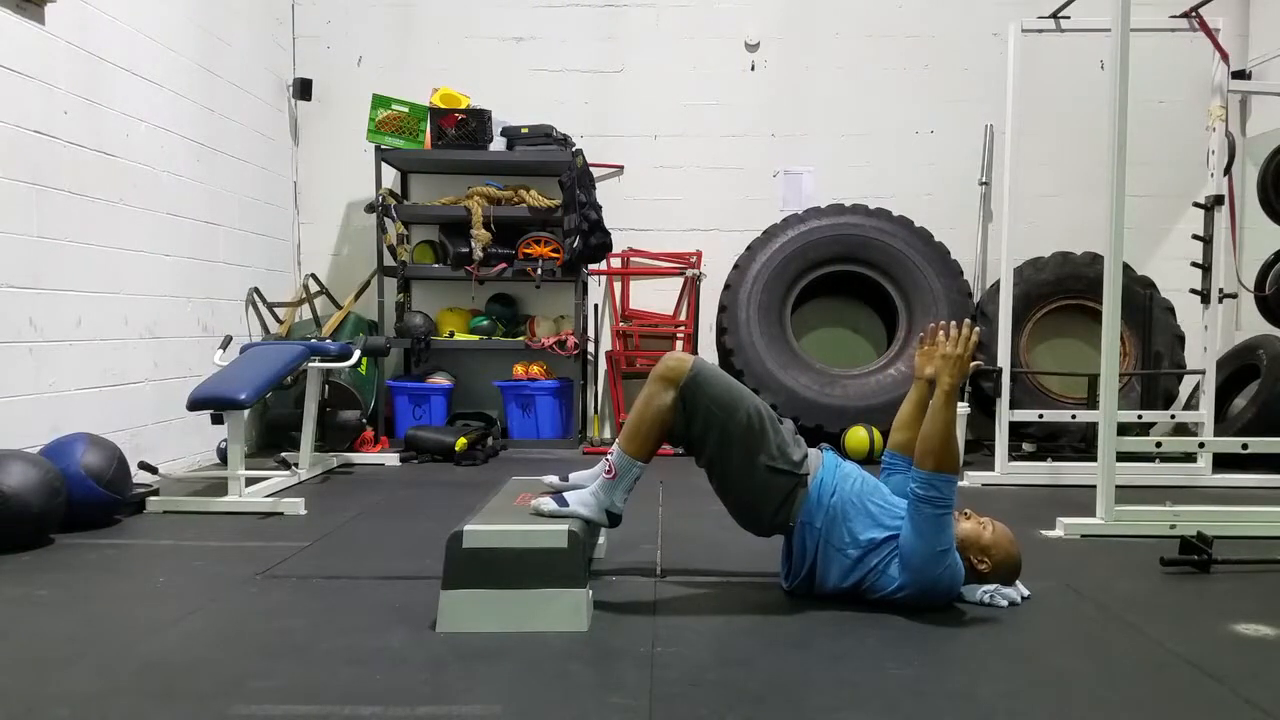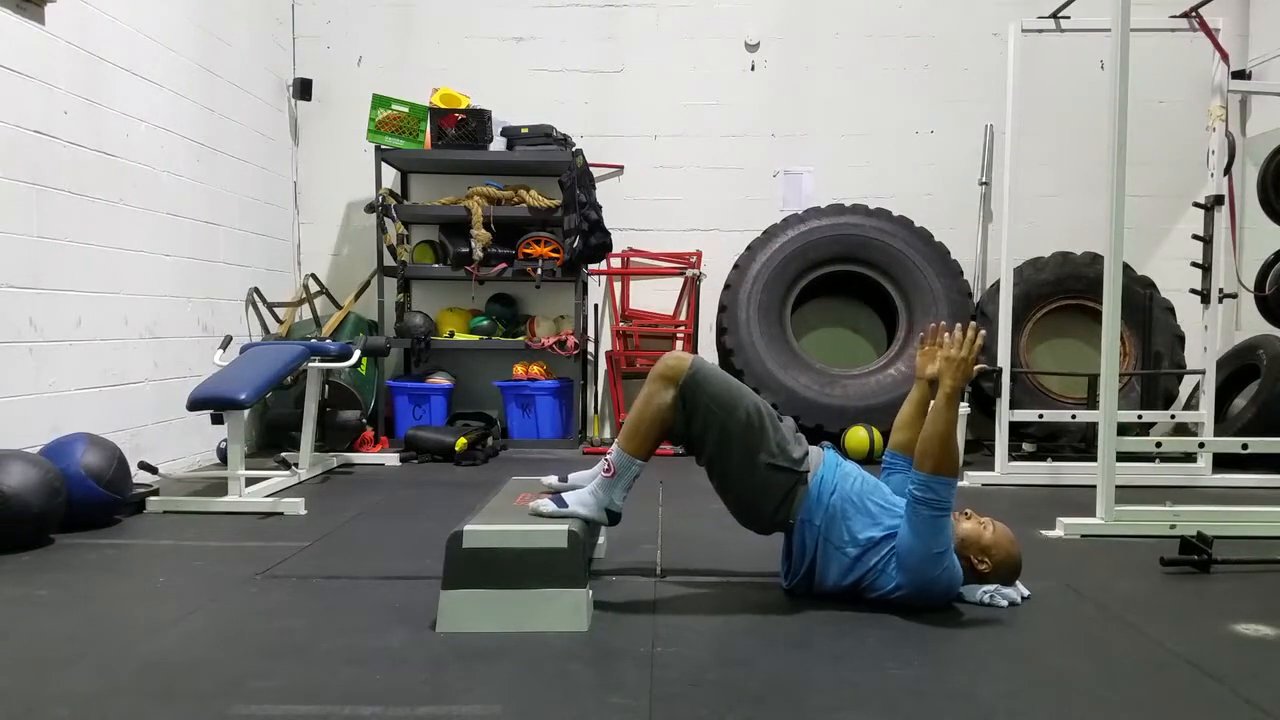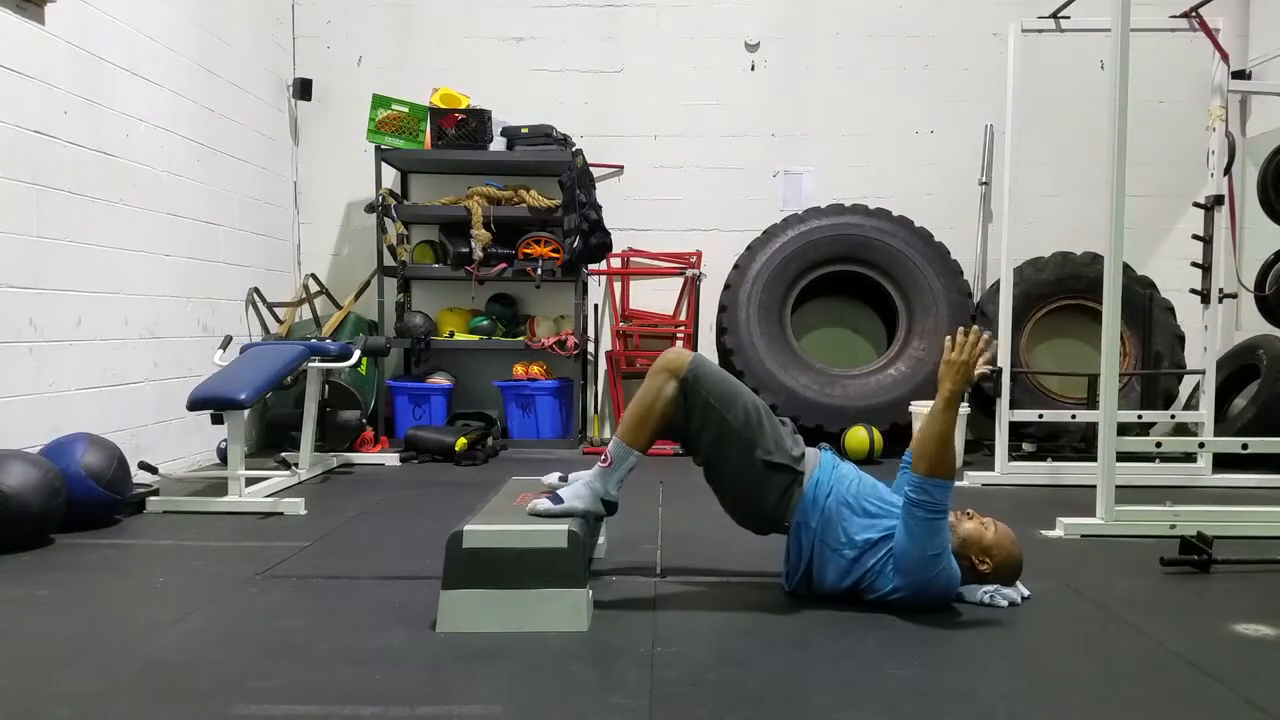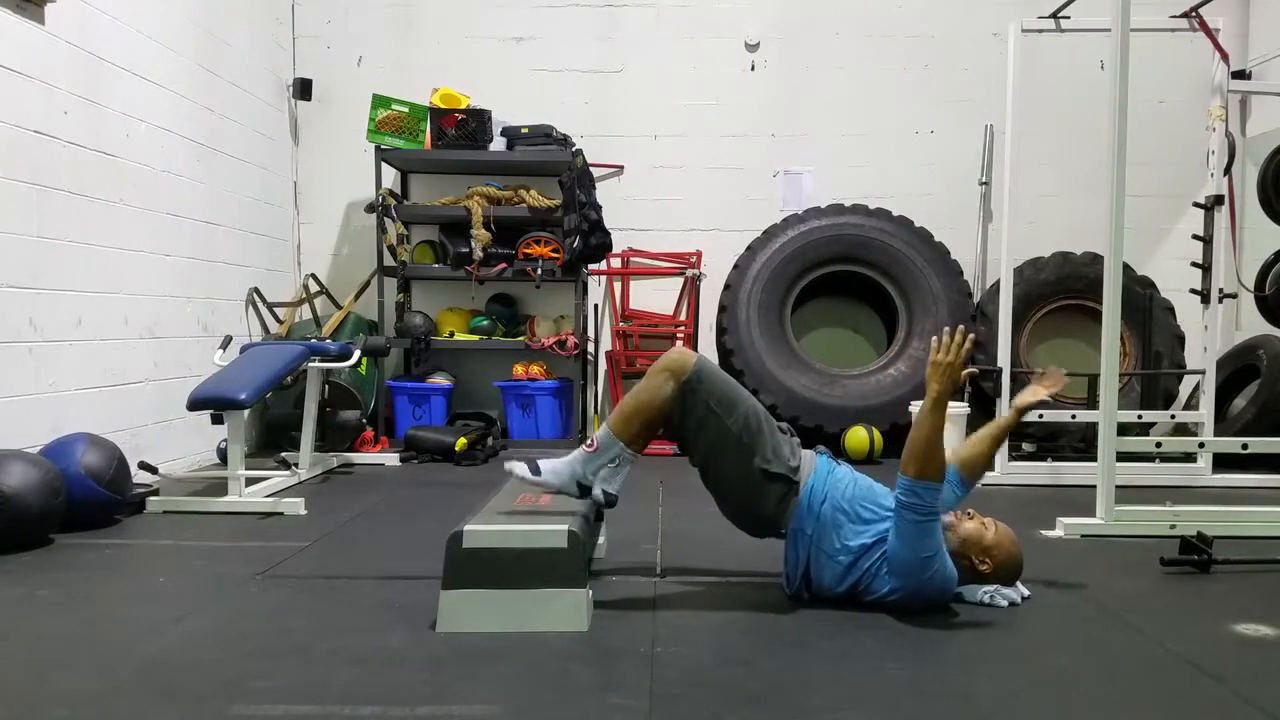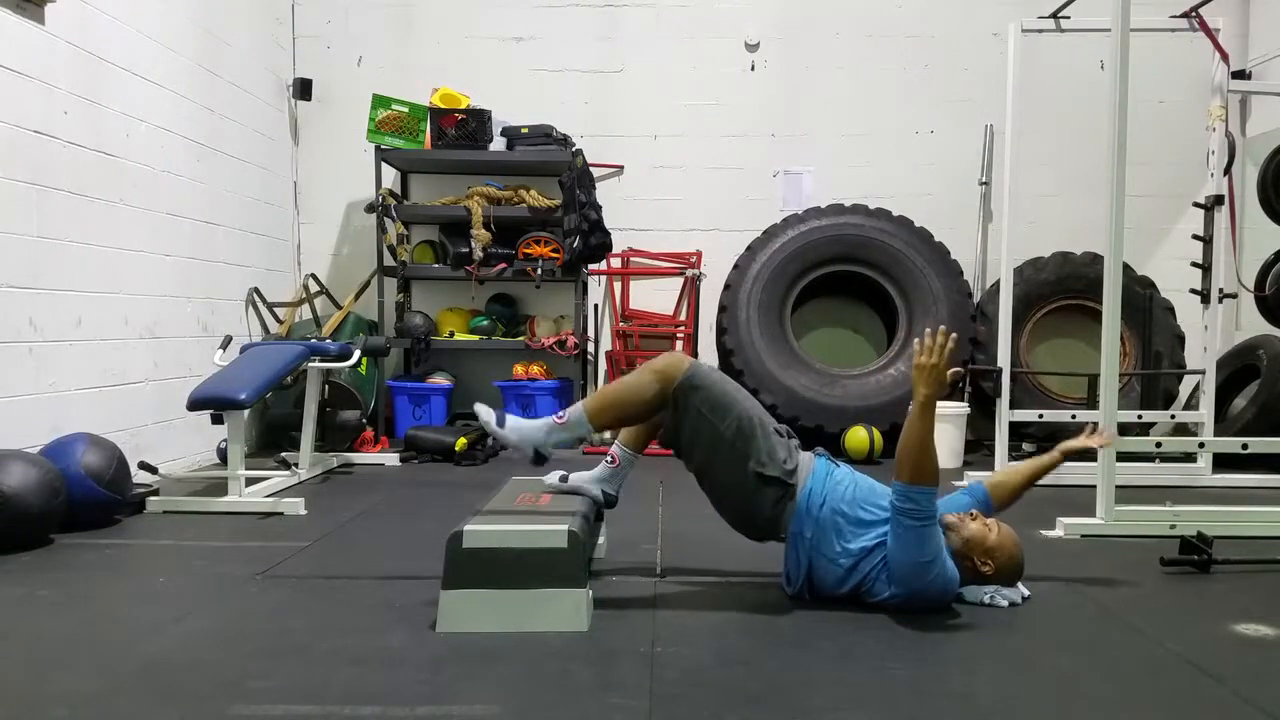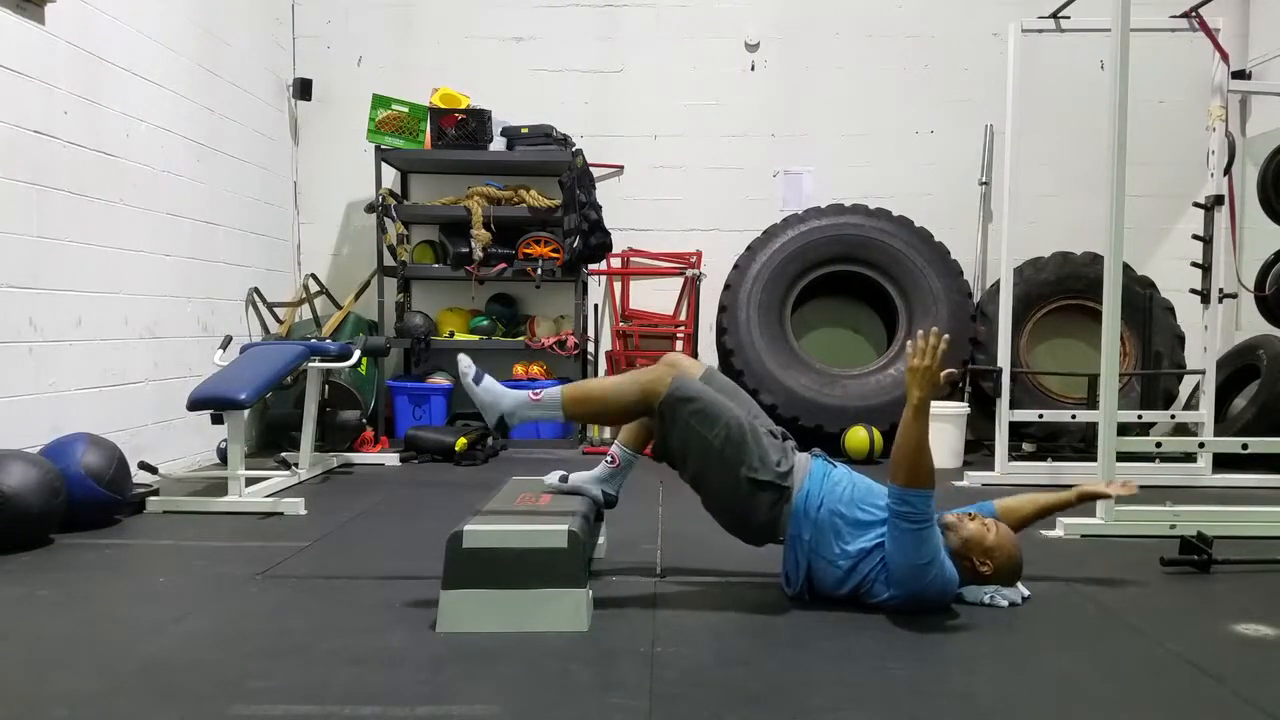
dt=0.2s
person 1, frame 1
left shoulder: (935, 574)
right shoulder: (910, 519)
left elbow: (935, 485)
right elbow: (901, 464)
left wrist: (947, 390)
right wrist: (923, 383)
left hip: (785, 488)
right hip: (800, 476)
left knee: (675, 372)
right knee: (679, 387)
left ankle: (605, 497)
right ankle: (607, 476)
person 1, frame 2
left shoulder: (933, 574)
right shoulder: (915, 525)
left elbow: (932, 489)
right elbow: (902, 463)
left wrist: (950, 392)
right wrist: (924, 381)
left hip: (787, 487)
right hip: (796, 480)
left knee: (676, 371)
right knee: (678, 387)
left ankle: (604, 496)
right ankle: (605, 477)
person 1, frame 3
left shoulder: (930, 574)
right shoulder: (937, 539)
left elbow: (929, 491)
right elbow: (919, 472)
left wrist: (950, 394)
right wrist: (953, 390)
left hip: (782, 483)
right hip: (799, 473)
left knee: (676, 366)
right knee: (678, 382)
left ankle: (599, 488)
right ankle: (601, 478)
person 1, frame 4
left shoulder: (926, 574)
right shoulder: (939, 536)
left elbow: (920, 492)
right elbow: (953, 474)
left wrist: (937, 398)
right wrist: (1017, 409)
left hip: (778, 488)
right hip: (797, 470)
left knee: (678, 366)
right knee: (679, 380)
left ankle: (578, 469)
right ankle: (605, 477)
person 1, frame 5
left shoulder: (929, 576)
right shoulder: (945, 541)
left elbow: (915, 497)
right elbow: (987, 490)
left wrist: (925, 397)
right wrist: (1060, 451)
left hip: (776, 490)
right hip: (794, 471)
left knee: (674, 370)
right knee: (678, 378)
left ankle: (540, 435)
right ankle: (607, 478)
person 1, frame 6
left shoulder: (928, 576)
right shoulder: (946, 545)
left elbow: (912, 501)
right elbow: (1000, 508)
left wrist: (920, 399)
right wrist: (1079, 493)
left hip: (771, 492)
right hip: (787, 468)
left knee: (658, 384)
right knee: (674, 366)
left ankle: (511, 405)
right ankle: (606, 480)
